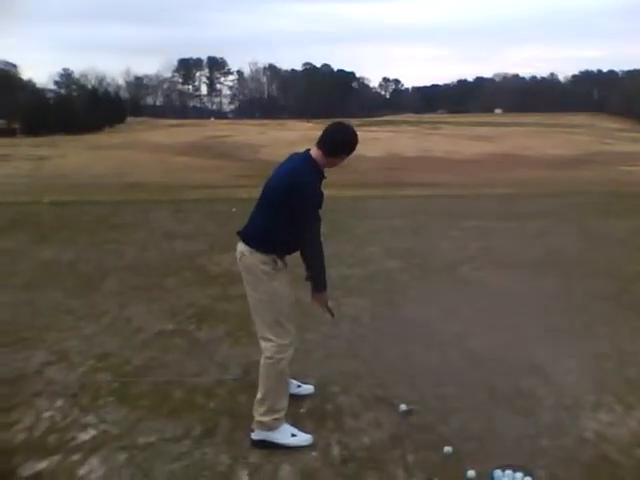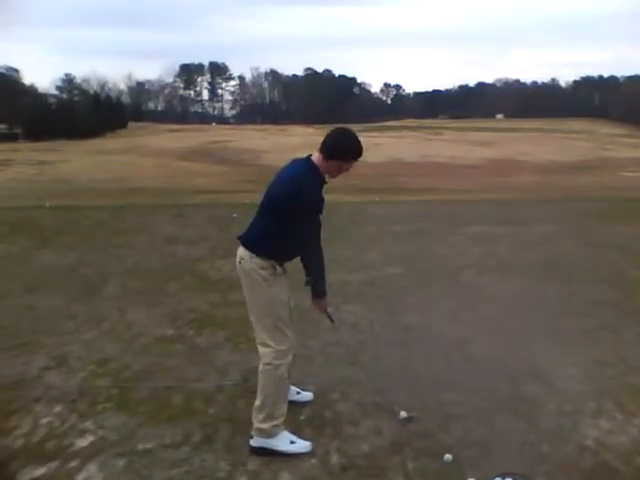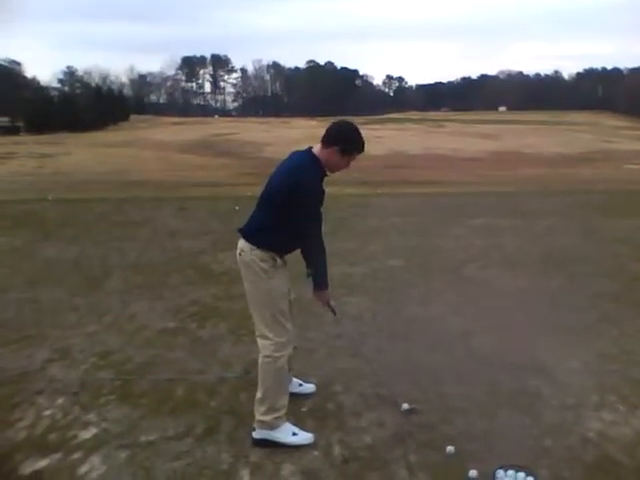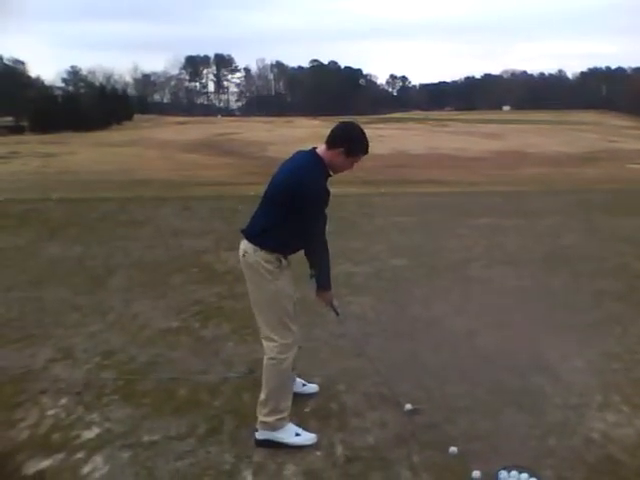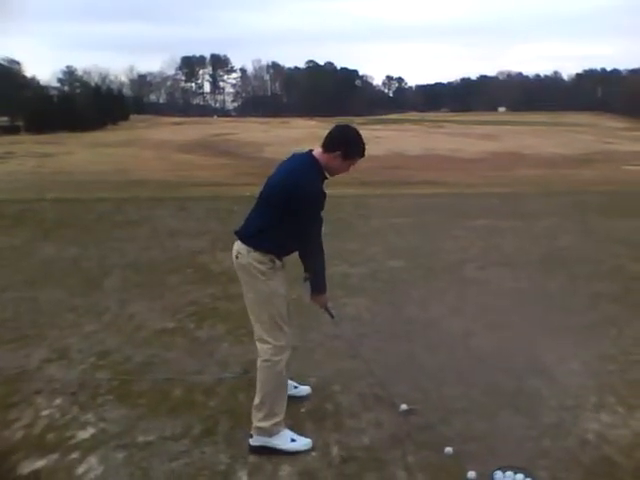
dt=0.5s
person 1, frame 1
left shoulder: (298, 163)
right shoulder: (305, 182)
right elbow: (310, 237)
left wrist: (312, 274)
right wrist: (319, 285)
left hip: (262, 251)
right hip: (262, 258)
left knee: (280, 327)
right knee: (278, 339)
left ankle: (279, 382)
right ankle: (267, 425)
person 1, frame 2
left shoulder: (300, 169)
right shoulder: (306, 187)
left elbow: (302, 238)
right elbow: (309, 243)
left wrist: (312, 279)
right wrist: (318, 290)
left hip: (262, 257)
right hip: (261, 264)
left knee: (281, 328)
right knee: (277, 345)
left ankle: (278, 388)
right ankle: (266, 433)
person 1, frame 3
left shoulder: (301, 161)
right shoulder: (306, 179)
left elbow: (303, 230)
right elbow: (311, 235)
left wrist: (313, 272)
right wrist: (320, 283)
left hip: (263, 249)
right hip: (261, 256)
left knee: (282, 321)
right knee: (276, 338)
left ankle: (280, 380)
right ankle: (268, 425)
person 1, frame 4
left shoulder: (304, 160)
right shoulder: (311, 181)
right elbow: (315, 237)
left wrist: (316, 271)
right wrist: (323, 284)
left hip: (264, 249)
right hip: (265, 257)
left knee: (283, 326)
right knee: (282, 339)
left ankle: (283, 380)
right ankle: (271, 425)
person 1, frame 5
left shoulder: (300, 163)
right shoulder: (308, 184)
right elbow: (311, 238)
left wrist: (308, 270)
right wrist: (318, 287)
left hip: (255, 249)
right hip: (259, 258)
left knee: (277, 327)
right knee: (275, 342)
left ankle: (276, 384)
right ankle: (266, 431)
